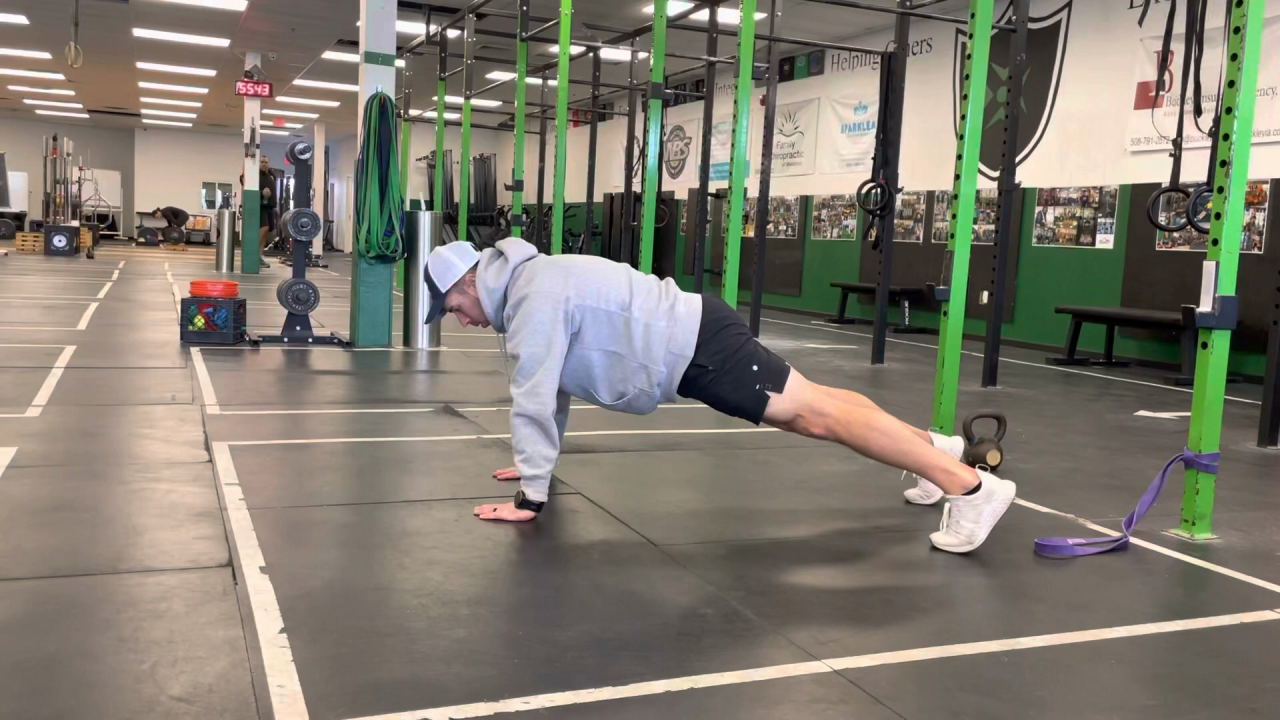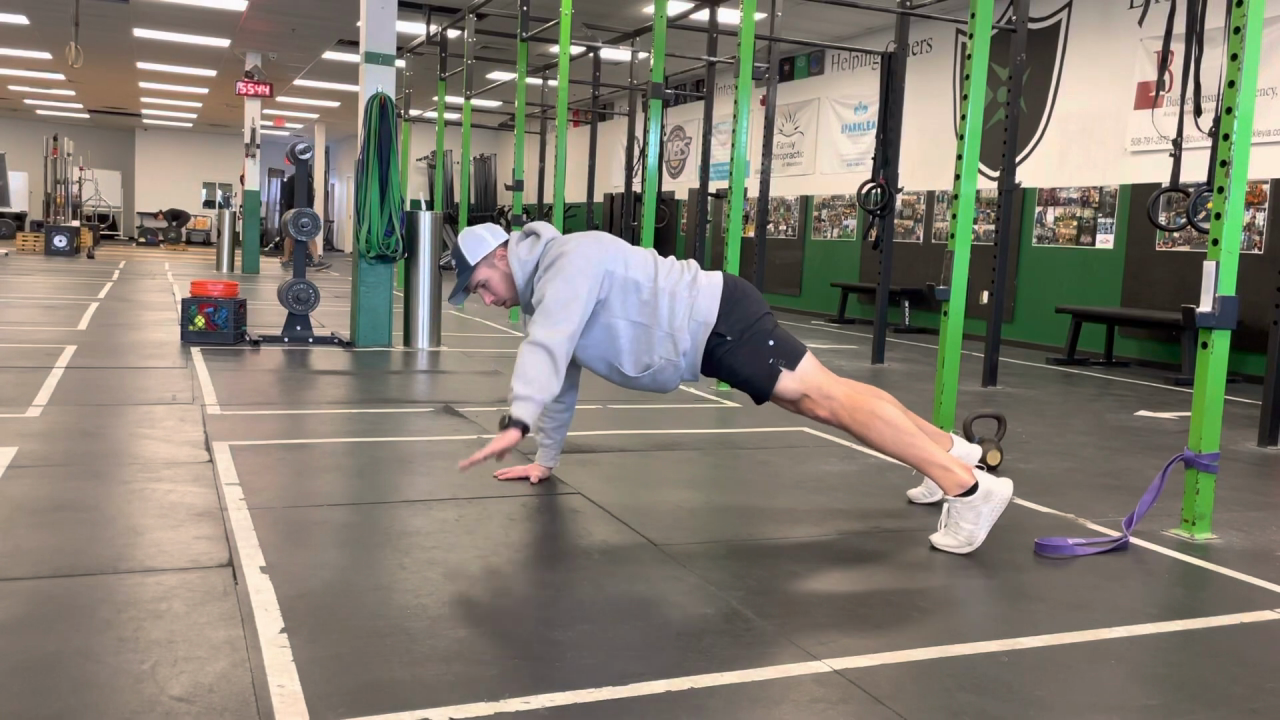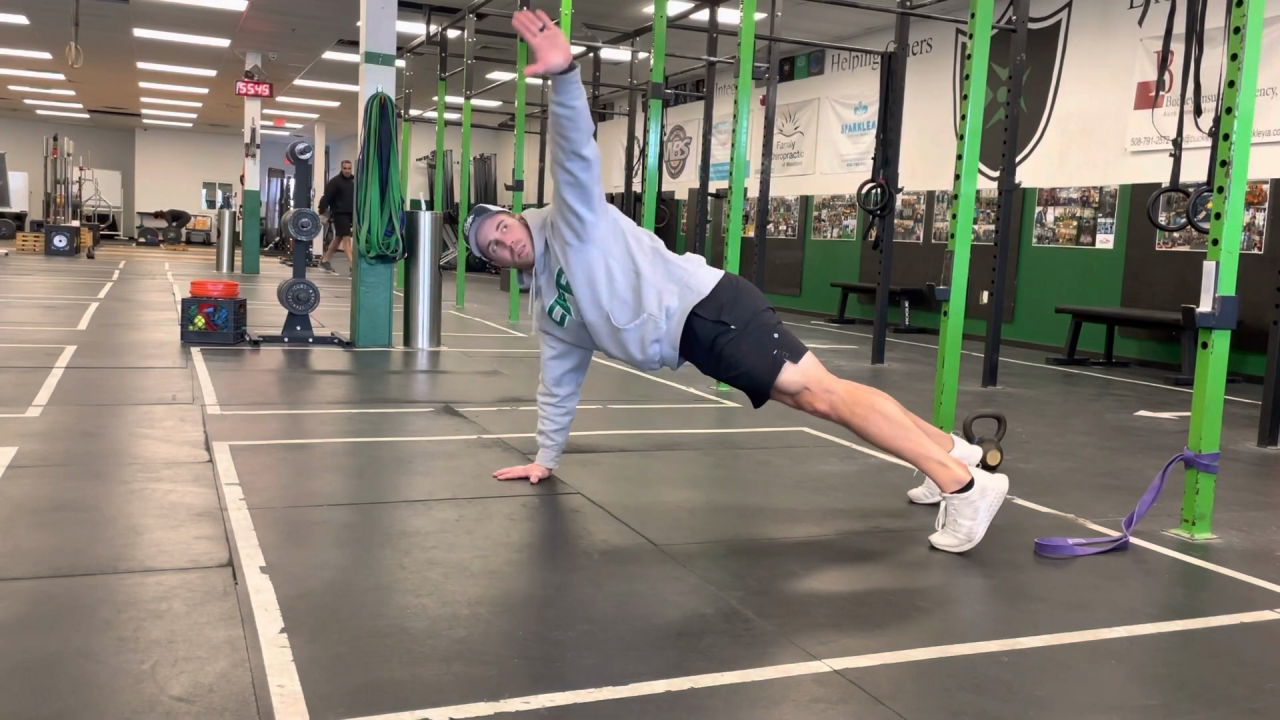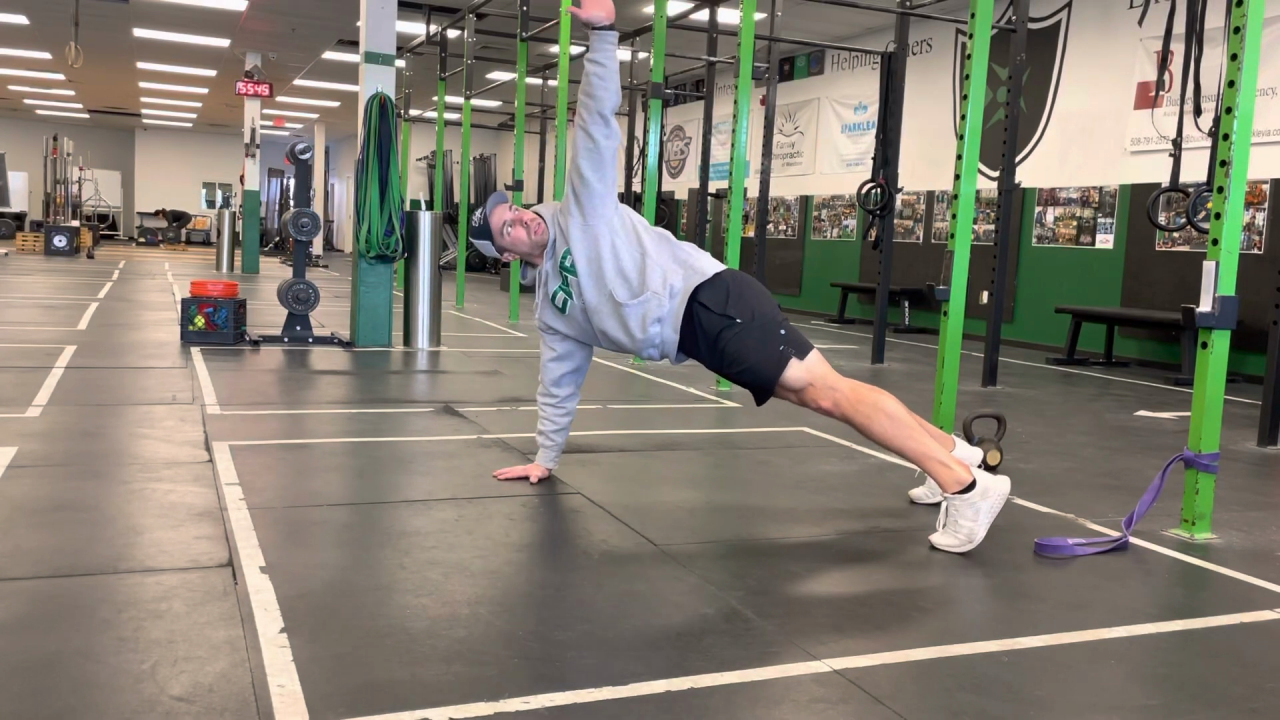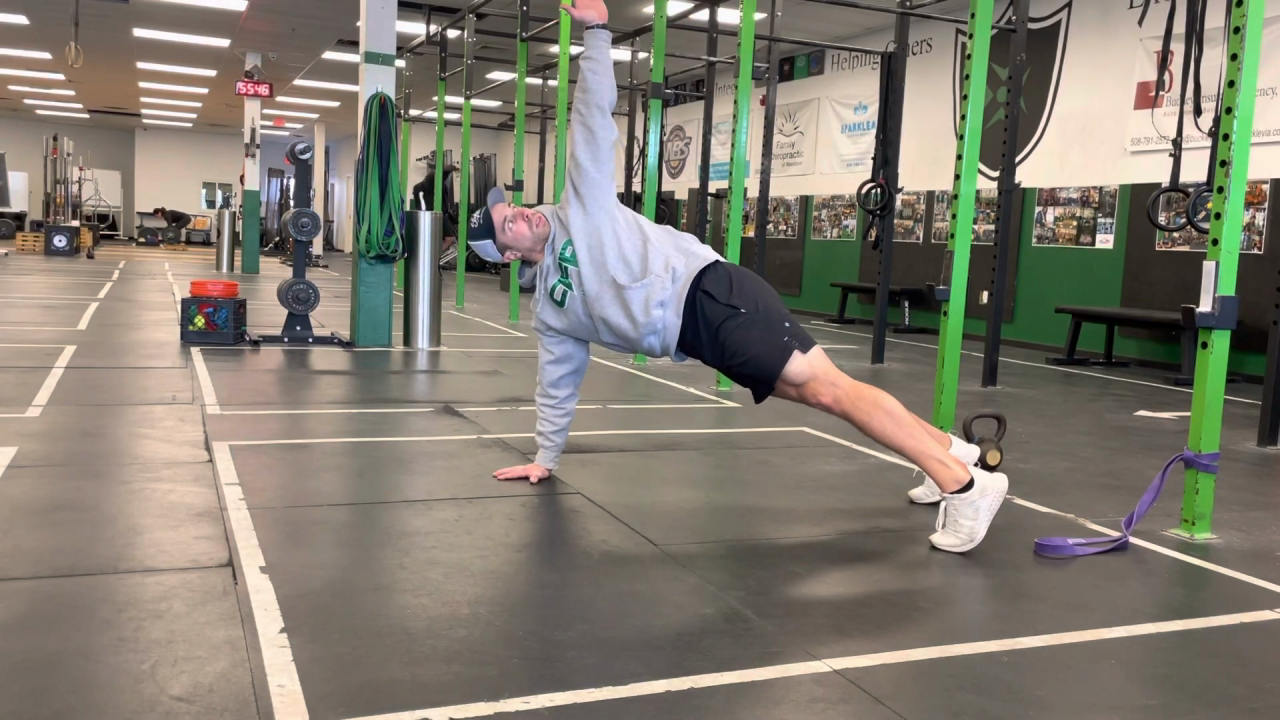
dt=0.7s
person 1, frame 1
left shoulder: (532, 297)
right shoulder: (528, 286)
left elbow: (534, 399)
right elbow: (555, 386)
left wrist: (530, 496)
right wrist: (536, 461)
left hip: (695, 346)
right hip: (691, 344)
left knee: (813, 414)
right knee: (810, 399)
left ankle: (970, 488)
right ankle: (933, 446)
person 1, frame 2
left shoulder: (568, 260)
right shoulder: (544, 292)
left elbow: (547, 347)
right elbow: (560, 375)
left wrist: (516, 421)
right wrist: (545, 458)
left hip: (717, 318)
right hip: (706, 331)
left knee: (822, 396)
right knee: (821, 393)
left ankle: (967, 484)
right ankle: (950, 447)
person 1, frame 3
left shoulder: (570, 223)
right shoulder: (547, 305)
left elbow: (575, 151)
right elbow: (560, 382)
left wrist: (564, 75)
right wrist: (545, 457)
left hip: (708, 310)
right hip: (697, 340)
left knee: (820, 391)
right knee: (815, 400)
left ankle: (964, 483)
right ankle: (951, 452)
person 1, frame 4
left shoulder: (581, 210)
right shoulder: (551, 304)
left elbow: (597, 121)
right elbow: (559, 380)
right wrist: (544, 456)
left hip: (709, 299)
right hip: (694, 335)
left knee: (825, 388)
right knee: (817, 397)
left ankle: (964, 481)
right ankle: (950, 453)
person 1, frame 5
left shoulder: (582, 205)
right shoulder: (549, 308)
left elbow: (594, 114)
right elbow: (558, 382)
right wrist: (545, 456)
left hip: (710, 292)
right hip: (696, 334)
left knee: (827, 386)
right knee: (812, 394)
left ankle: (966, 482)
right ankle: (946, 451)
